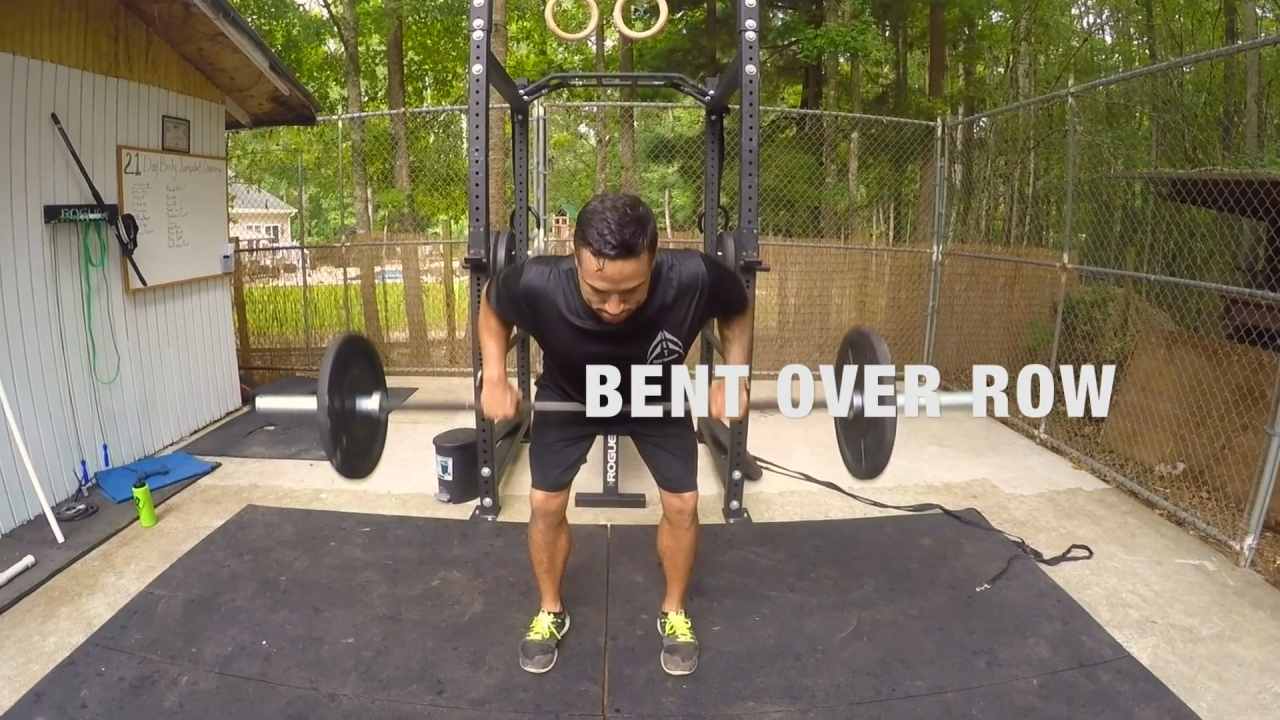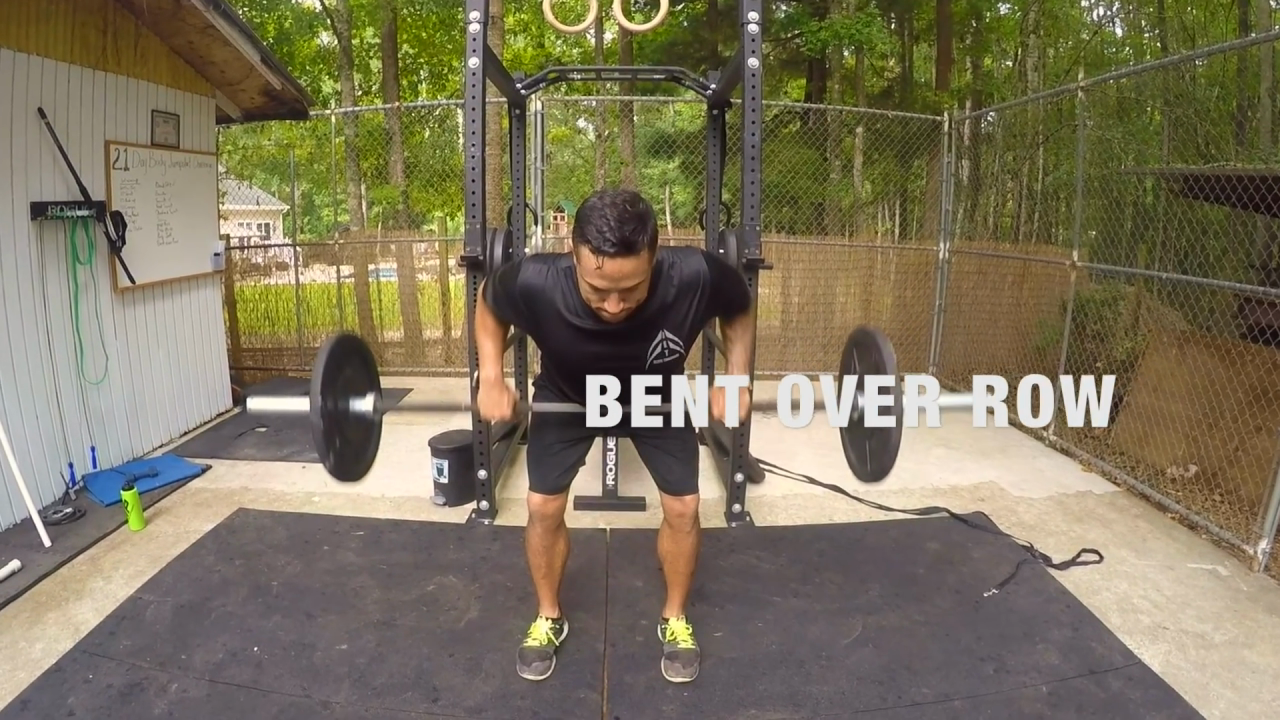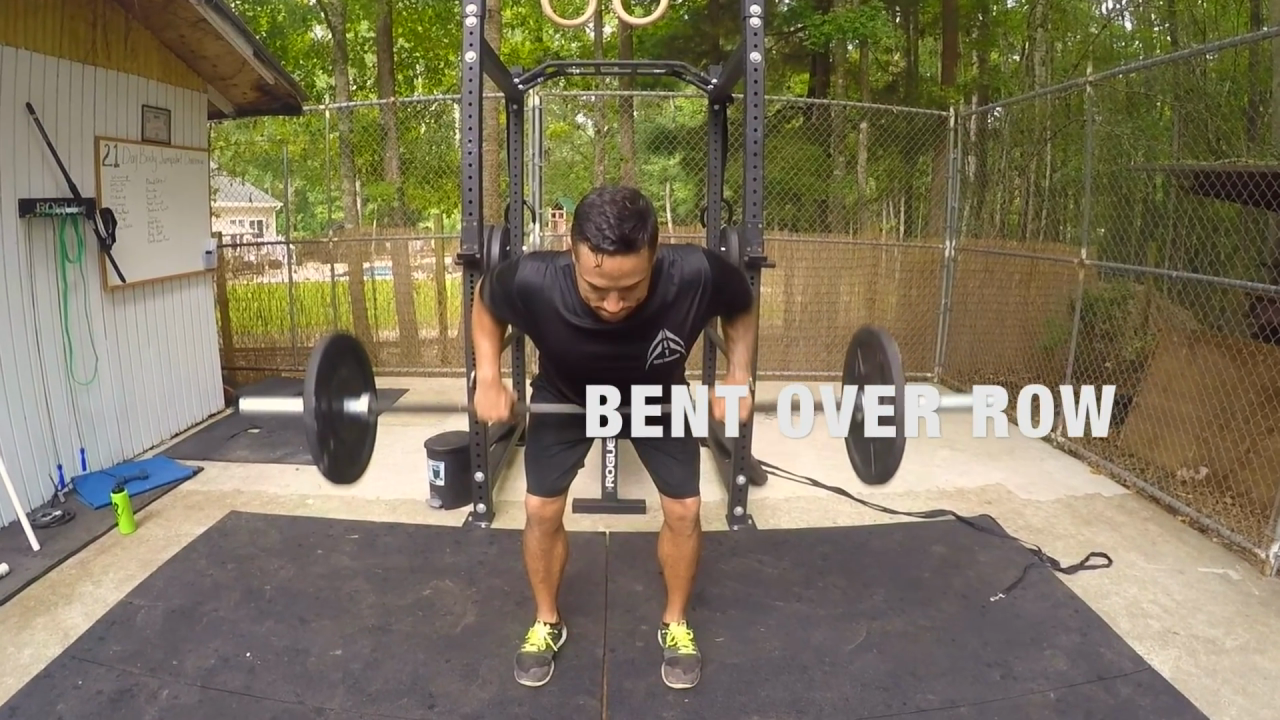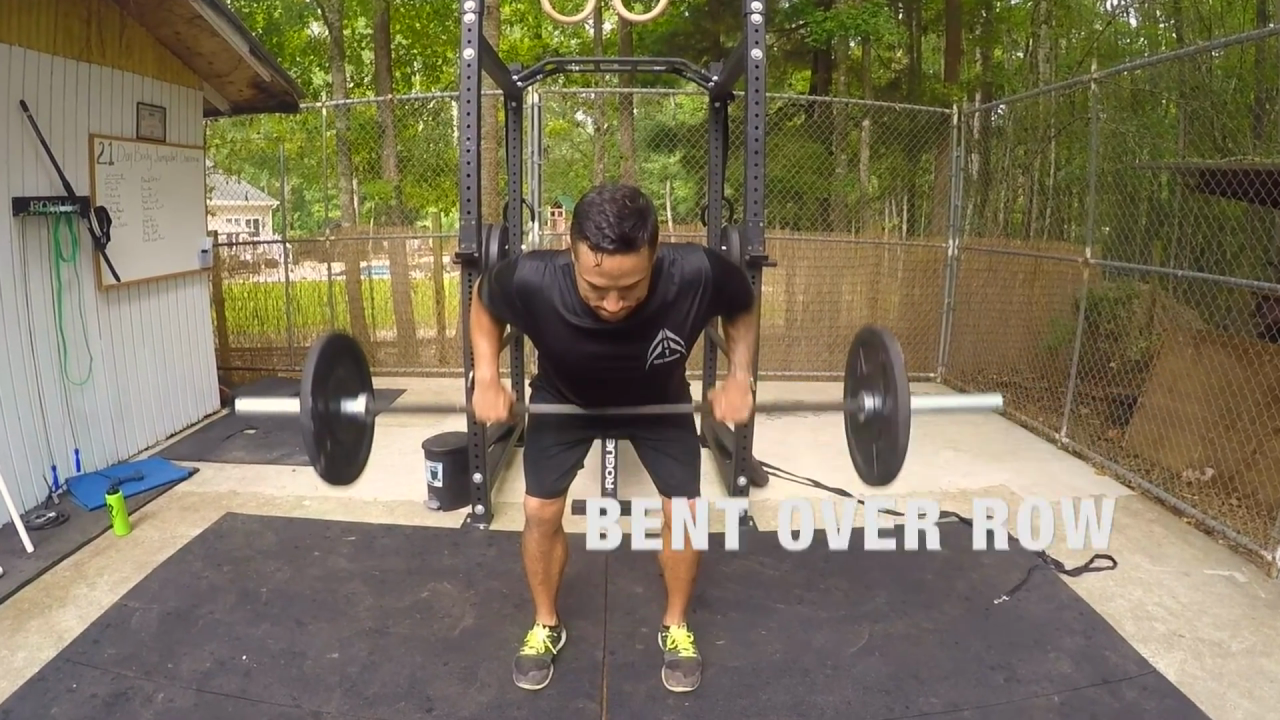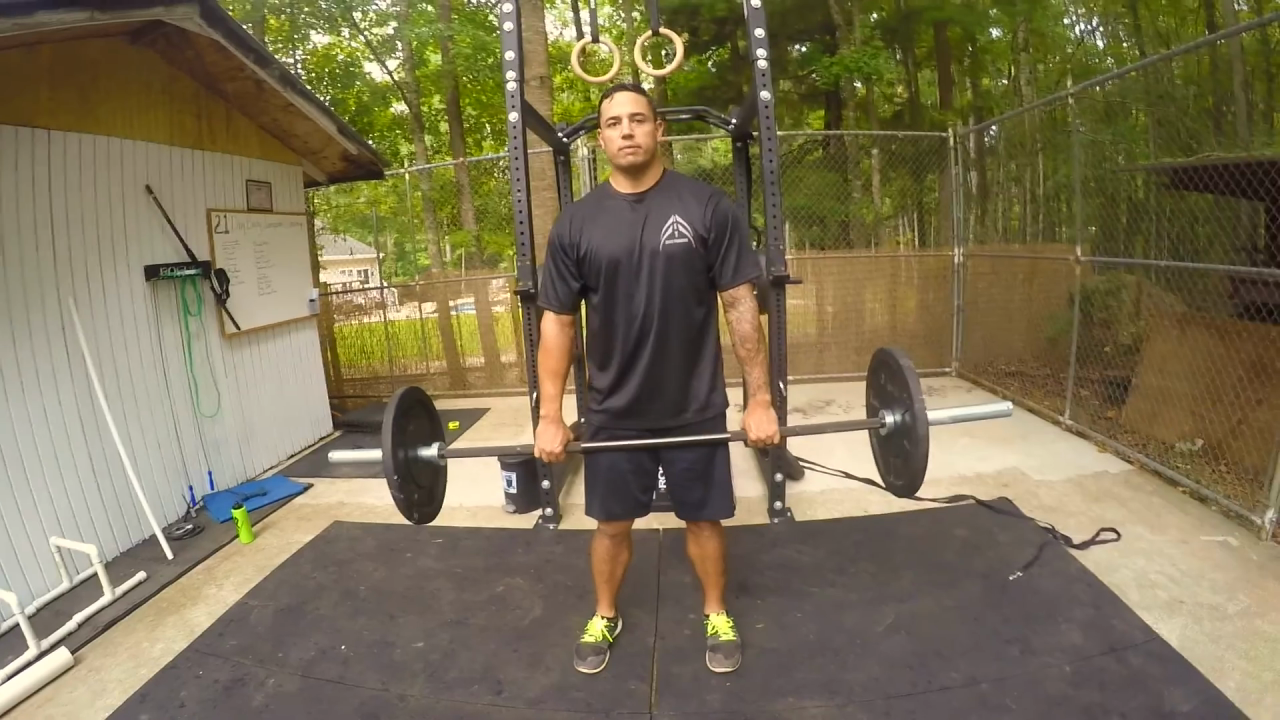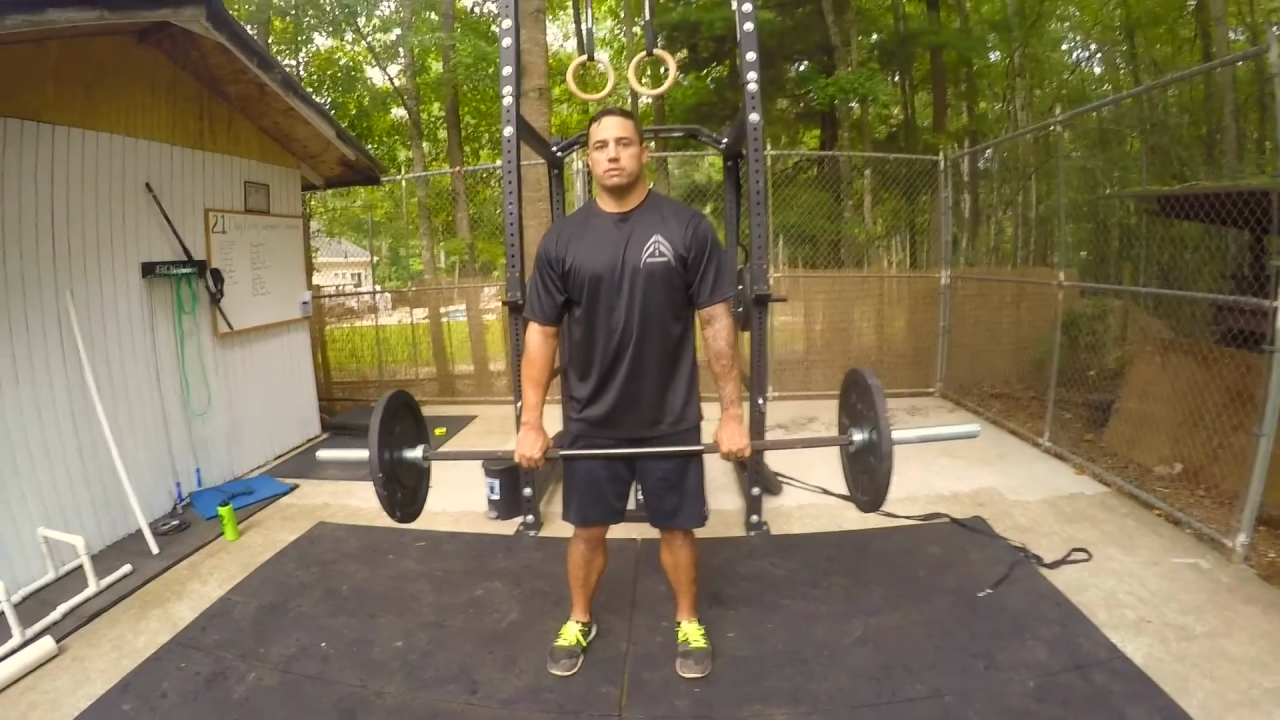
dt=0.4s
person 1, frame 1
left shoulder: (695, 278)
right shoulder: (537, 284)
left elbow: (737, 309)
right elbow: (492, 303)
left wrist: (733, 377)
right wrist: (495, 377)
left hip: (658, 397)
right hip: (568, 396)
left knee: (682, 503)
right knee: (545, 502)
left ankle: (674, 613)
right ankle: (551, 612)
person 1, frame 2
left shoulder: (696, 275)
right shoulder: (534, 281)
left elbow: (739, 307)
right elbow: (488, 302)
left wrist: (736, 378)
right wrist: (491, 377)
left hip: (658, 397)
right hip: (565, 397)
left knee: (683, 506)
right knee: (543, 505)
left ankle: (674, 618)
right ankle: (548, 618)
person 1, frame 3
left shoulder: (697, 274)
right shoulder: (531, 280)
left elbow: (742, 307)
right elbow: (485, 300)
left wrist: (738, 378)
right wrist: (488, 378)
left hip: (658, 397)
right hip: (564, 398)
left knee: (684, 509)
right knee: (541, 508)
left ankle: (675, 624)
right ankle: (546, 623)
person 1, frame 4
left shoulder: (698, 274)
right shoulder: (530, 279)
left elbow: (743, 307)
right elbow: (484, 302)
left wrist: (739, 378)
right wrist: (487, 379)
left hip: (659, 400)
right hip: (563, 399)
left knee: (682, 509)
right knee: (541, 510)
left ankle: (675, 627)
right ankle: (546, 626)
person 1, frame 5
left shoulder: (707, 206)
right shoulder: (576, 222)
left elbow: (740, 303)
right elbow: (557, 321)
left wrist: (760, 399)
right wrist: (549, 416)
left hip: (696, 409)
right hip: (613, 413)
left knee: (704, 519)
right knee: (611, 524)
left ankle: (716, 614)
right ankle: (605, 616)
person 1, frame 6
left shoulder: (687, 227)
right shoulder: (563, 239)
left elbow: (716, 322)
right elbow: (542, 332)
left wrist: (732, 412)
right wrist: (530, 422)
left hip: (671, 419)
right hip: (592, 421)
left knee: (677, 526)
right knee: (587, 528)
left ankle: (688, 622)
right ankle: (579, 621)
